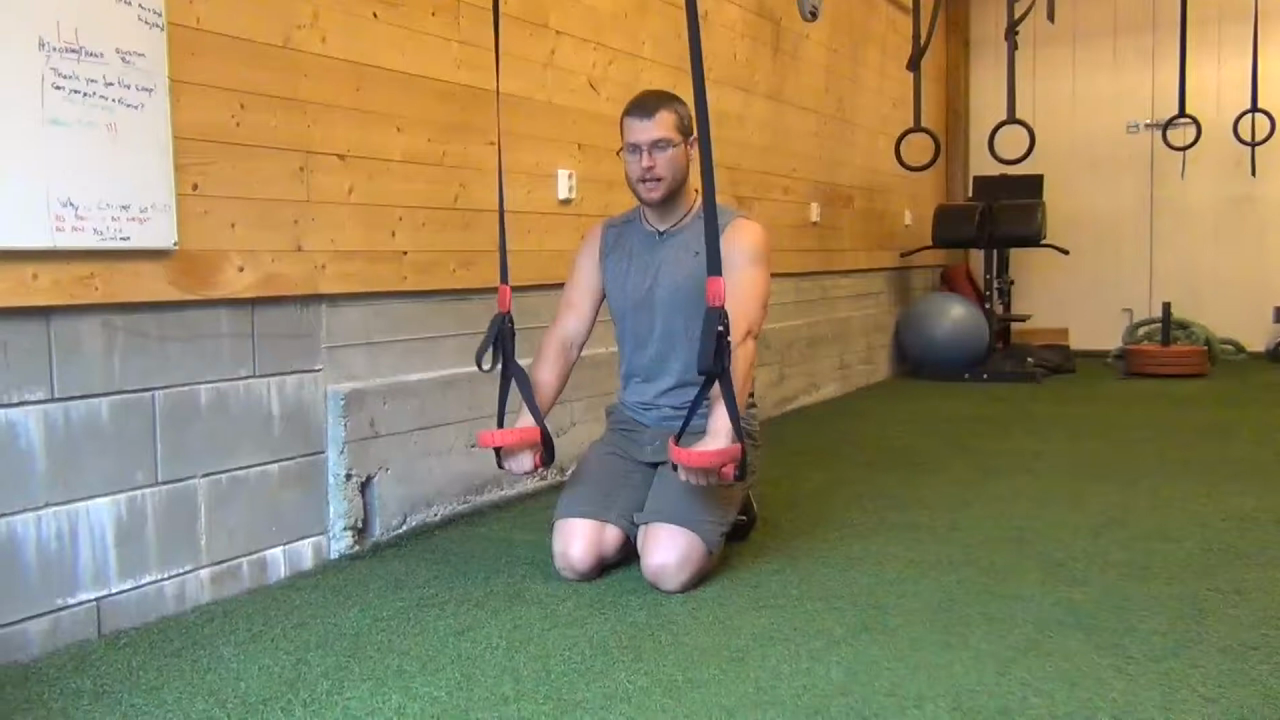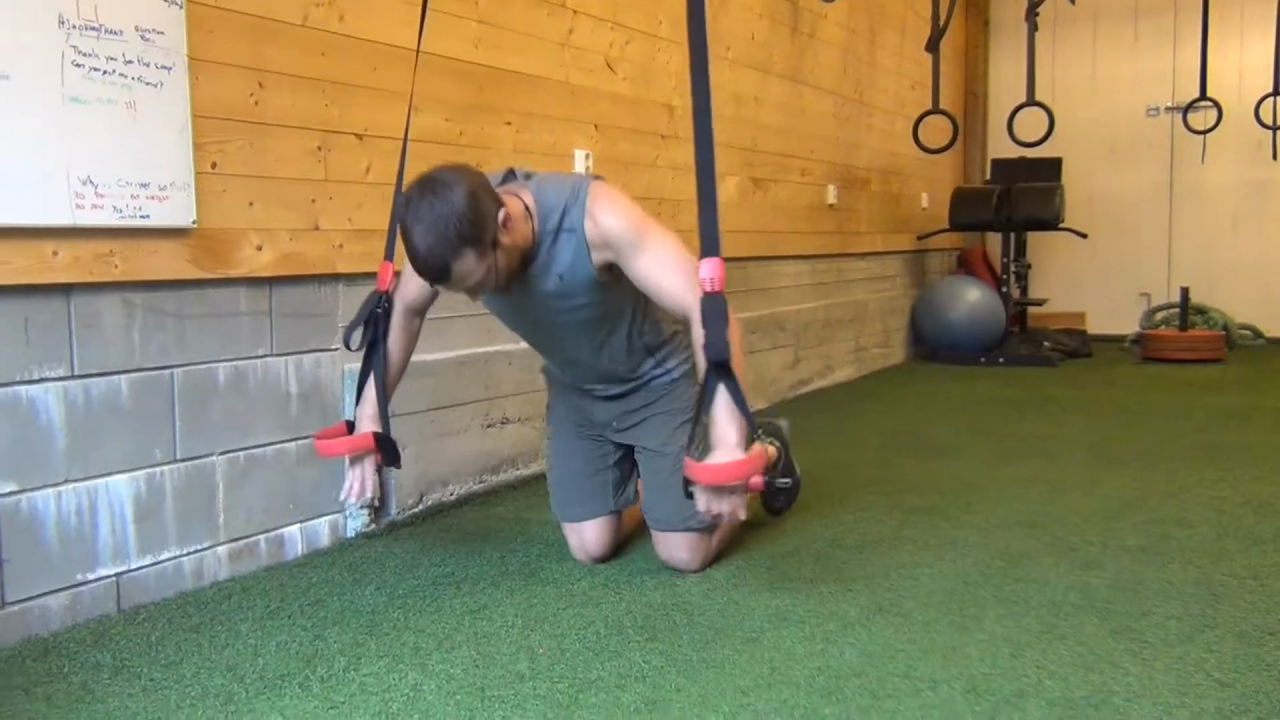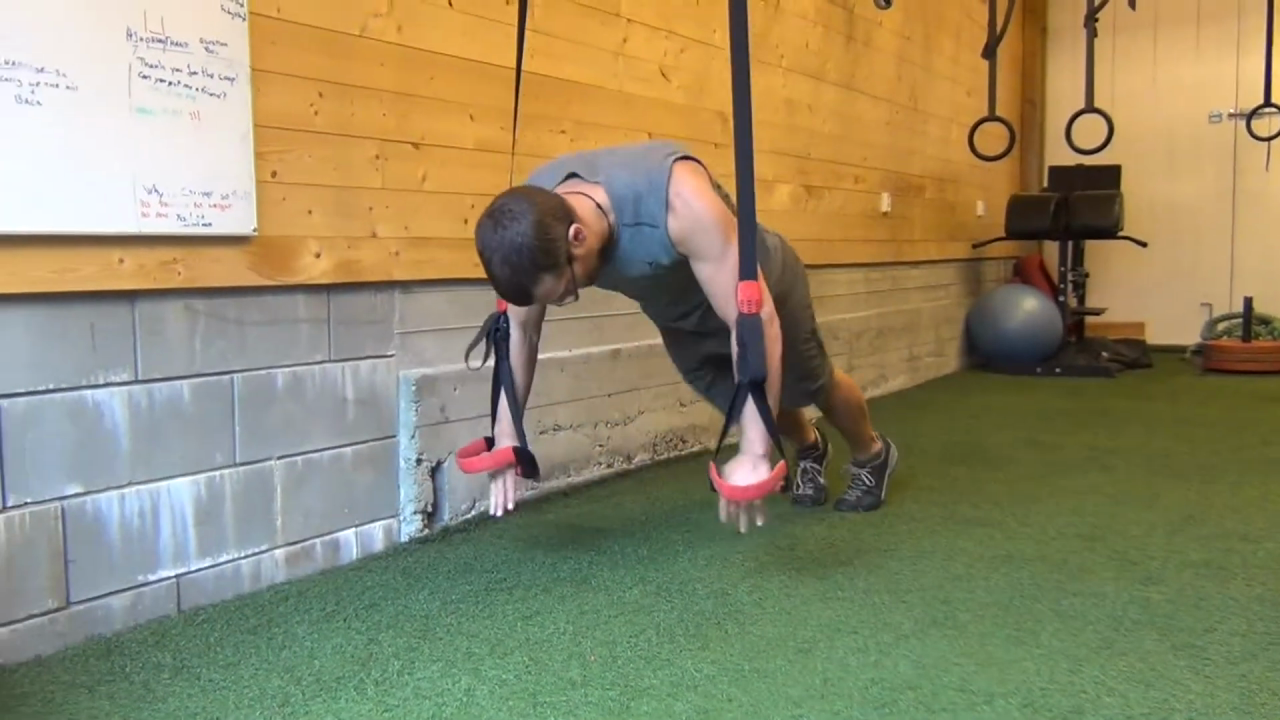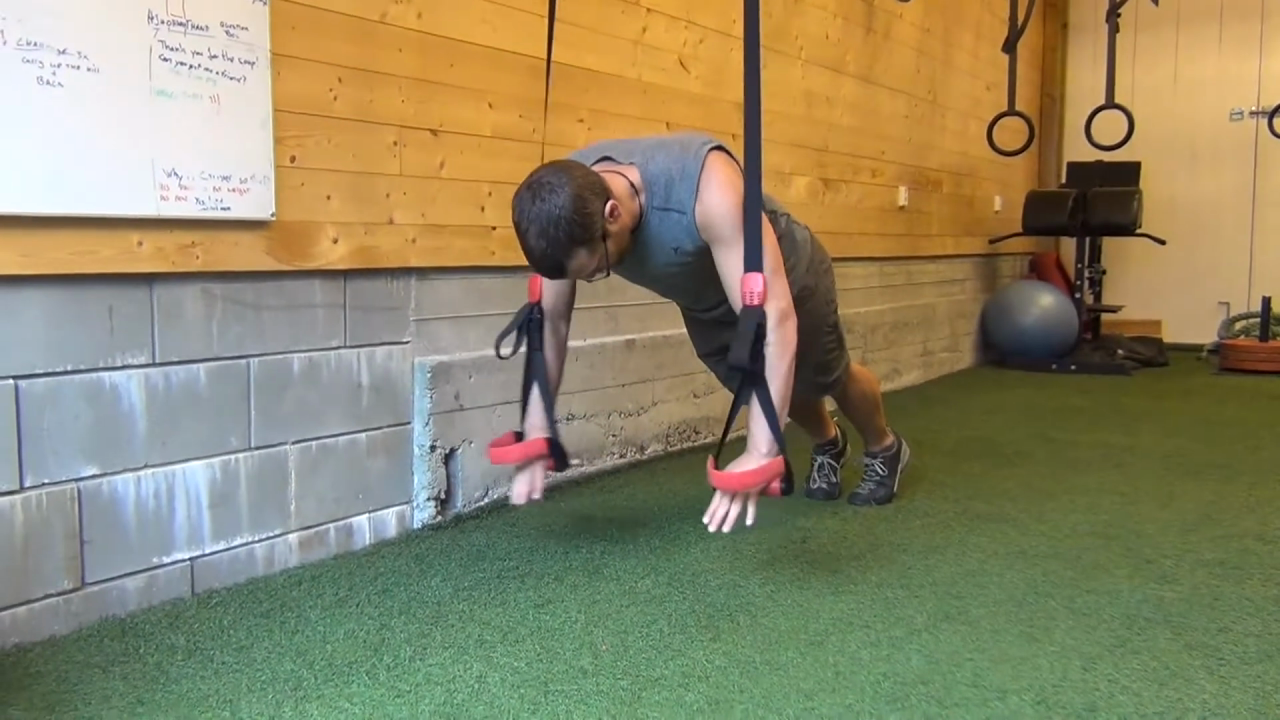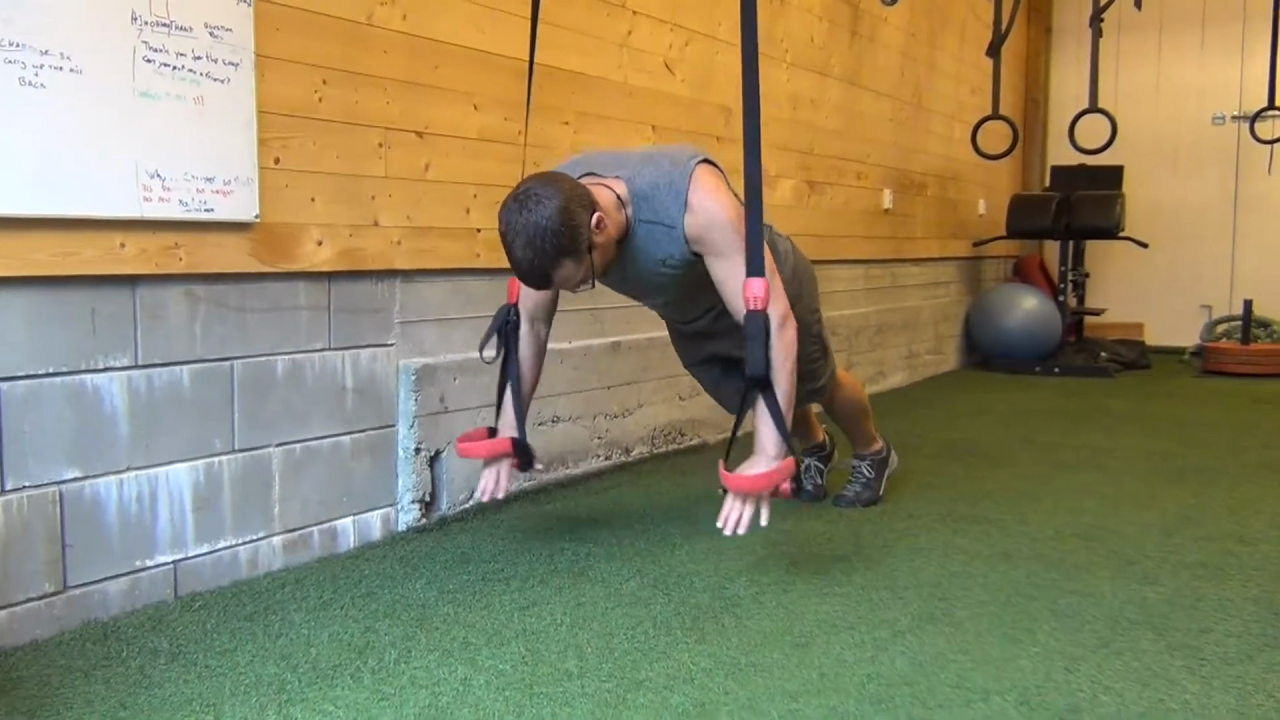
dt=1s
person 1, frame 1
left shoulder: (736, 236)
right shoulder: (604, 240)
left elbow: (740, 337)
right elbow: (565, 338)
left wrist: (721, 431)
right wrist: (528, 420)
left hip: (708, 428)
right hip: (631, 426)
left knee: (668, 567)
right knee: (575, 557)
left ankle: (726, 500)
right ankle: (653, 514)
person 1, frame 2
left shoulder: (594, 214)
right shoulder: (449, 233)
left elbow: (707, 307)
right elbow: (404, 312)
left wrist: (728, 446)
right wrist: (368, 418)
left hip: (660, 379)
right hip: (577, 387)
left knee: (685, 555)
right knee: (591, 547)
right ankle: (640, 495)
person 1, frame 3
left shoulder: (677, 197)
right shoulder: (535, 218)
left elbow: (755, 321)
right elbow: (520, 332)
left wrist: (755, 453)
right wrist: (505, 436)
left hip: (760, 287)
left knee: (813, 383)
right knee: (749, 399)
left ankle: (872, 455)
right ankle: (810, 449)
person 1, frame 4
left shoulder: (705, 185)
right shoulder: (566, 204)
left elbow: (775, 317)
right elbow: (551, 319)
left wrist: (761, 452)
right wrist: (536, 433)
left hip: (788, 278)
left knee: (829, 376)
right knee: (775, 389)
left ankle: (885, 450)
right ankle: (829, 446)
person 1, frame 5
left shoulder: (694, 198)
right shoulder: (552, 216)
left elbow: (775, 324)
right elbow: (530, 324)
left wrist: (769, 454)
right wrist: (506, 432)
left hip: (769, 291)
left knee: (817, 384)
right knee: (757, 398)
left ankle: (872, 454)
right ankle: (816, 450)
